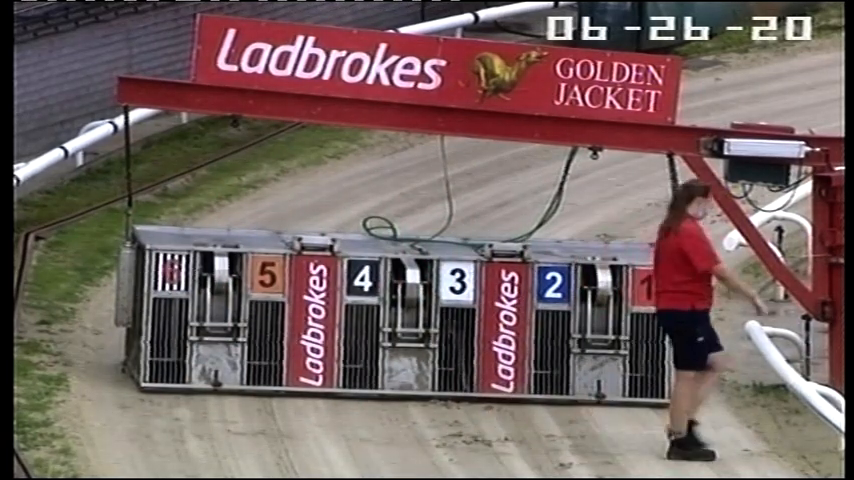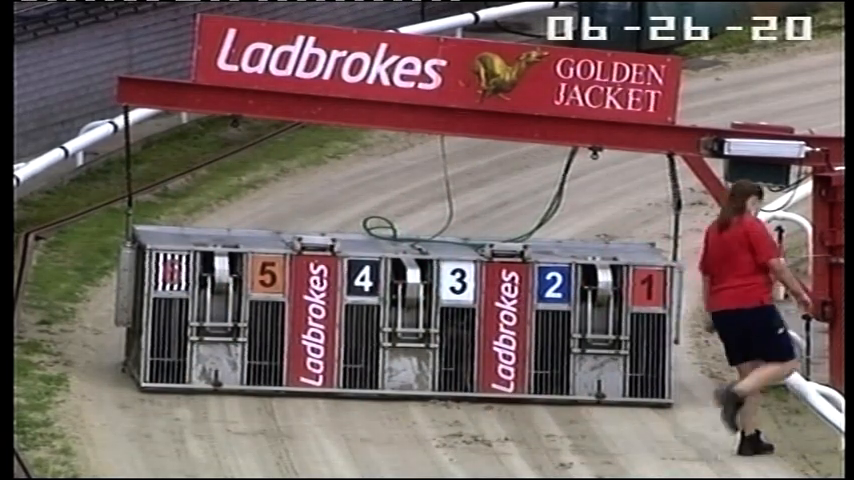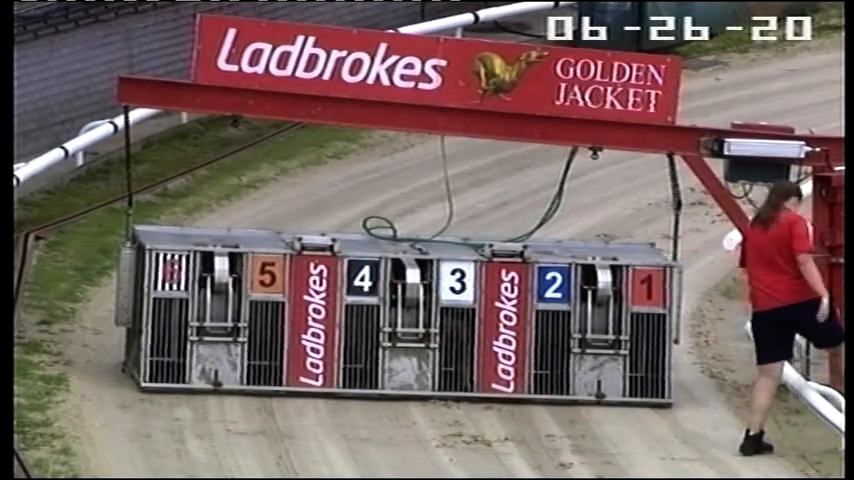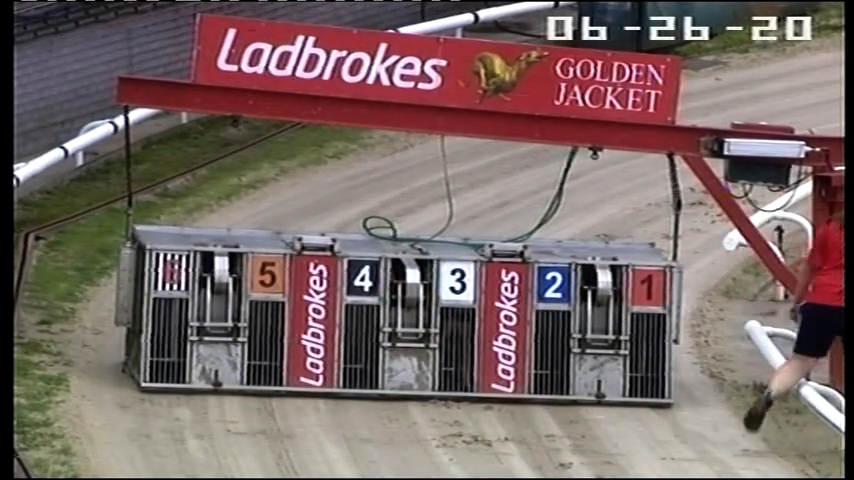
dt=0.4s
person 1, frame 1
left shoulder: (670, 228)
right shoulder: (691, 231)
right elbow: (719, 270)
right wrist: (752, 296)
left hip: (674, 309)
right hip: (687, 311)
left knee: (715, 363)
right knee: (689, 375)
left ankle: (686, 424)
right ankle: (679, 442)
person 1, frame 2
left shoulder: (714, 230)
right shoulder: (753, 226)
left elbow: (707, 273)
right elbow: (776, 265)
left wrist: (709, 312)
right wrist: (801, 293)
left hip: (722, 311)
right hip: (753, 306)
left knee: (748, 372)
right knee: (786, 362)
left ankle: (750, 438)
right ankle: (735, 393)
person 1, frame 3
left shoulder: (753, 228)
right shoulder: (795, 221)
left elbow: (749, 266)
right elbow: (804, 259)
right wrist: (823, 293)
left hip: (767, 309)
right hip: (803, 302)
left knee: (768, 374)
right knee: (838, 346)
left ankle: (752, 437)
person 1, frame 4
left shoulder: (831, 227)
left elbow: (811, 265)
left wrist: (797, 300)
left hip: (821, 305)
right hip: (837, 308)
left knee: (800, 362)
left ankle: (767, 398)
